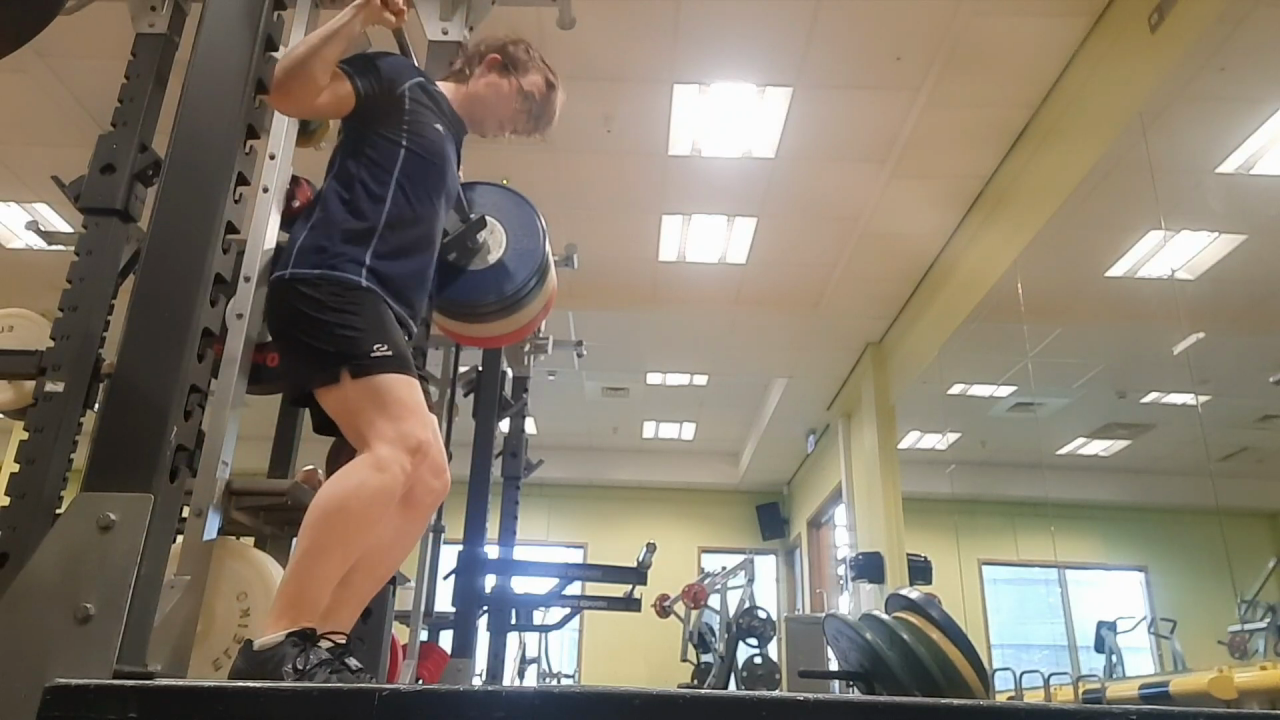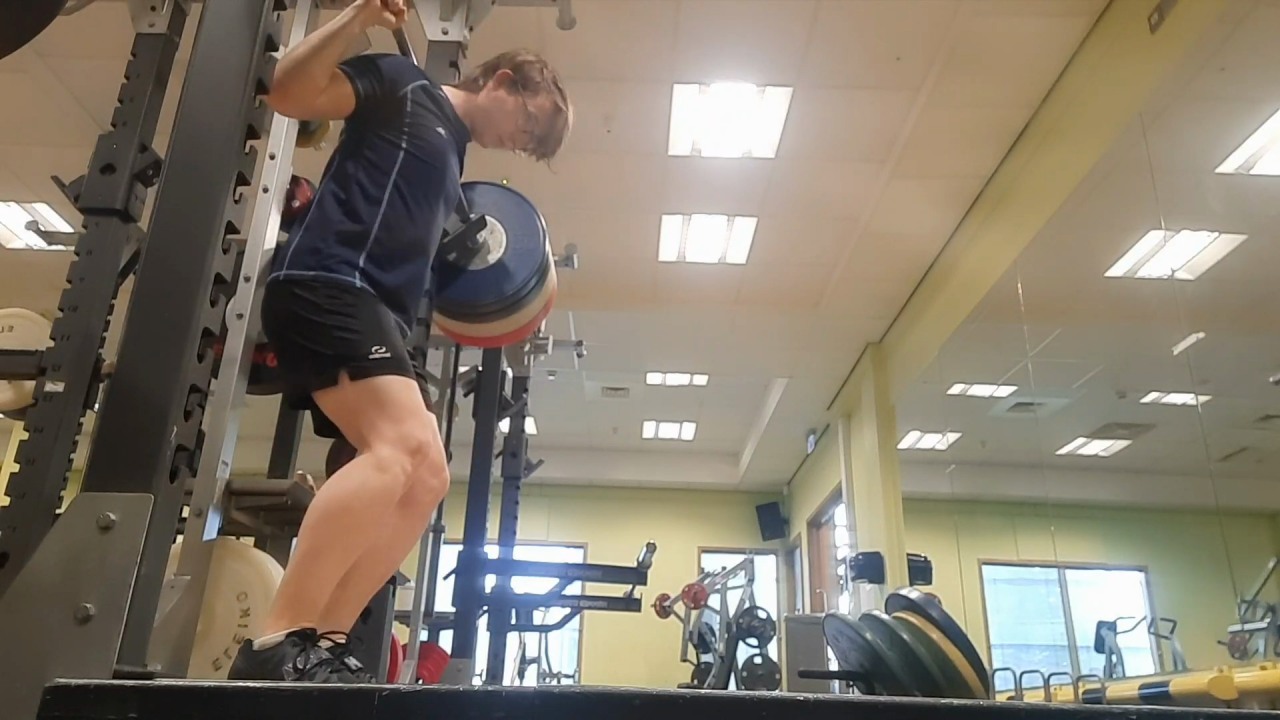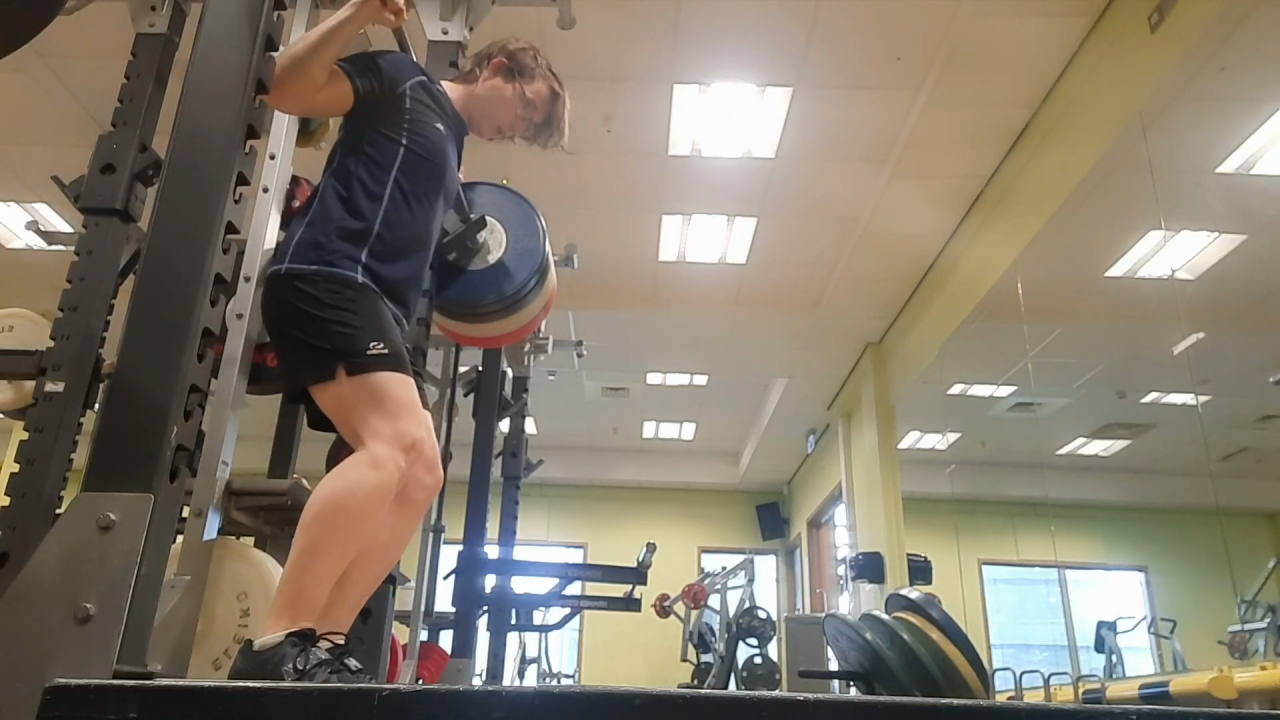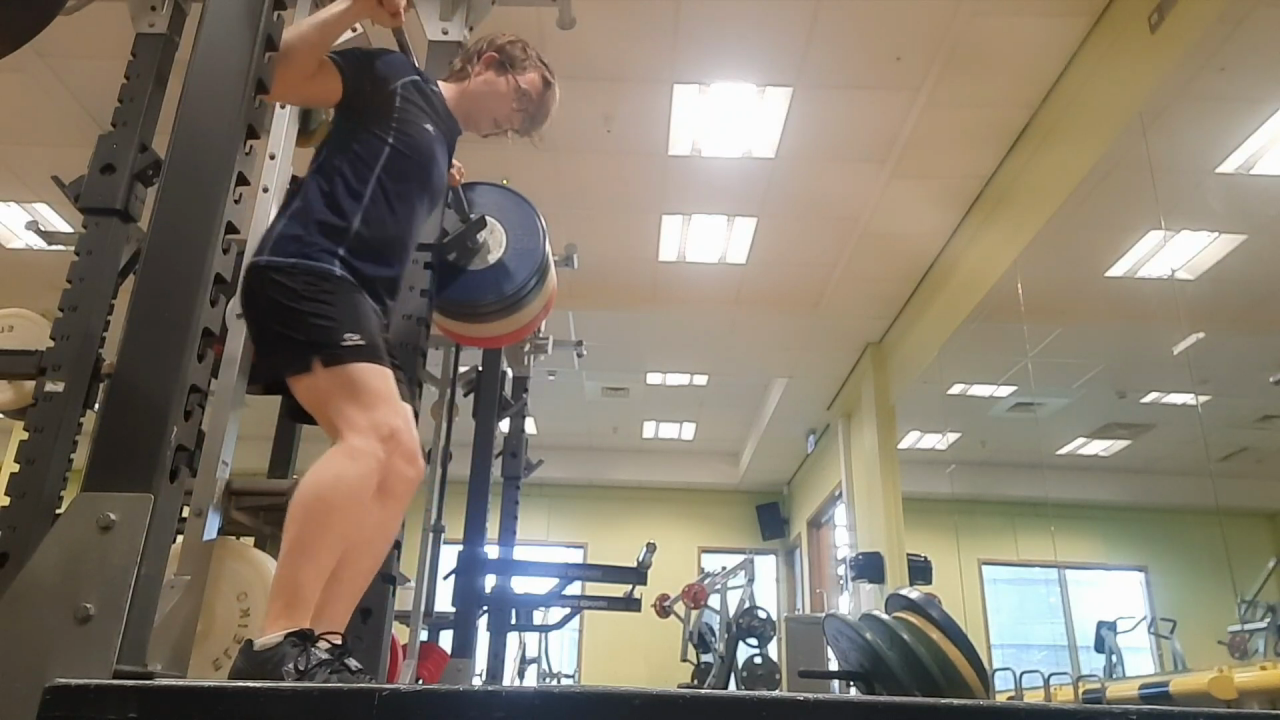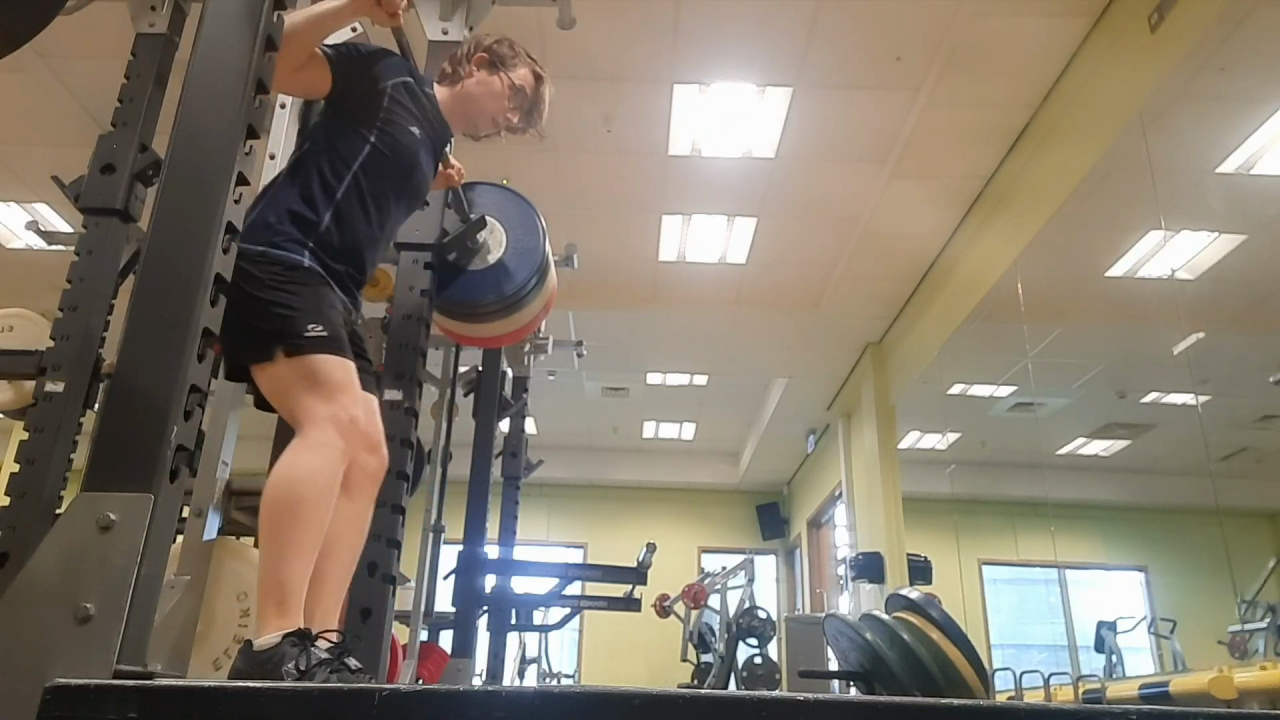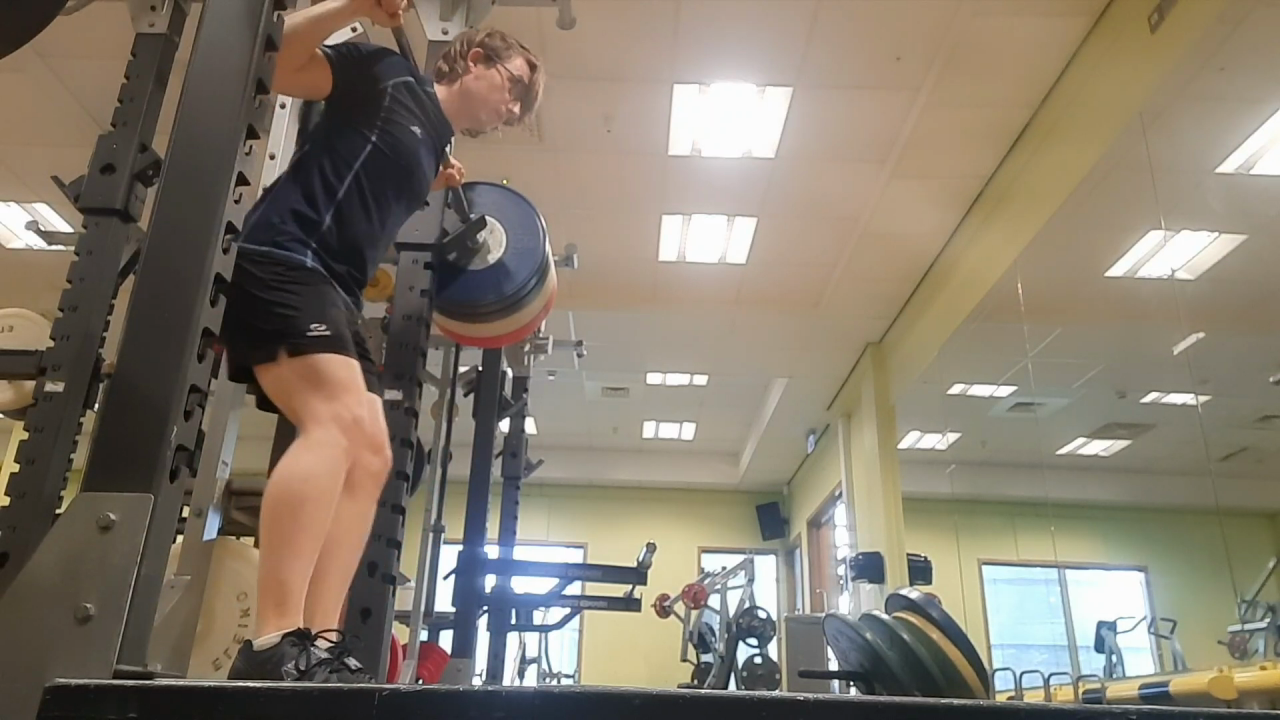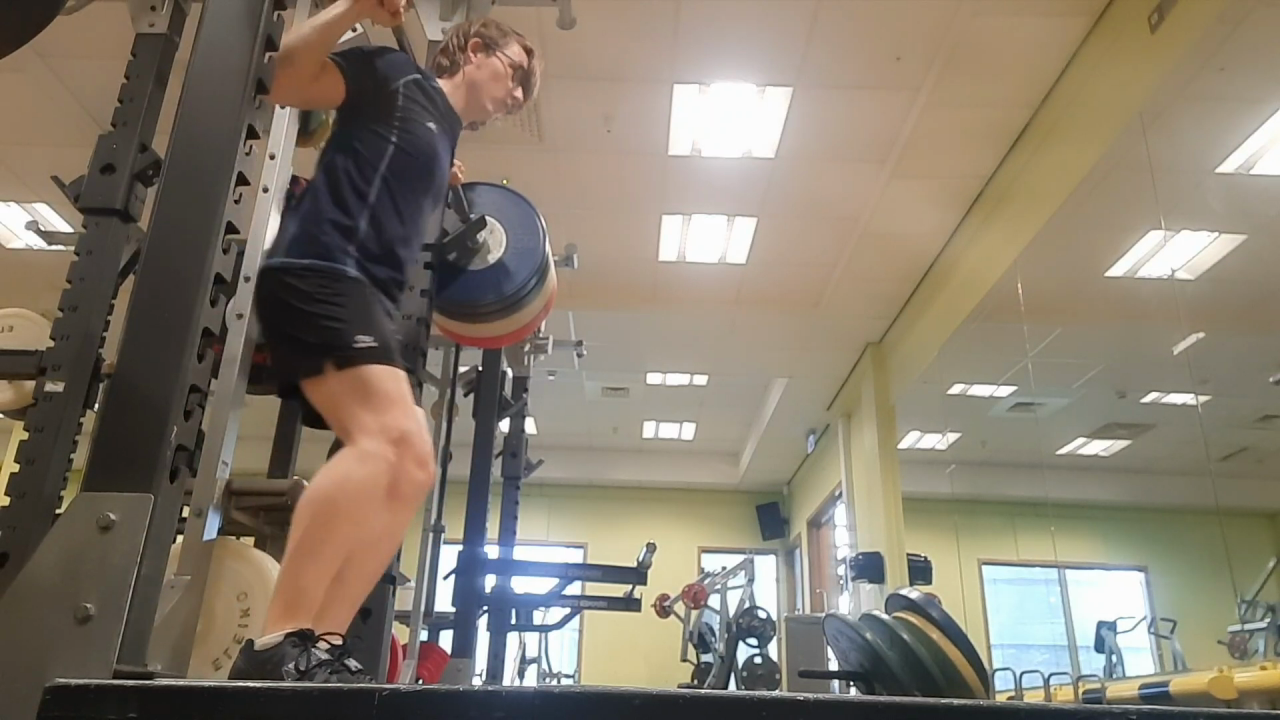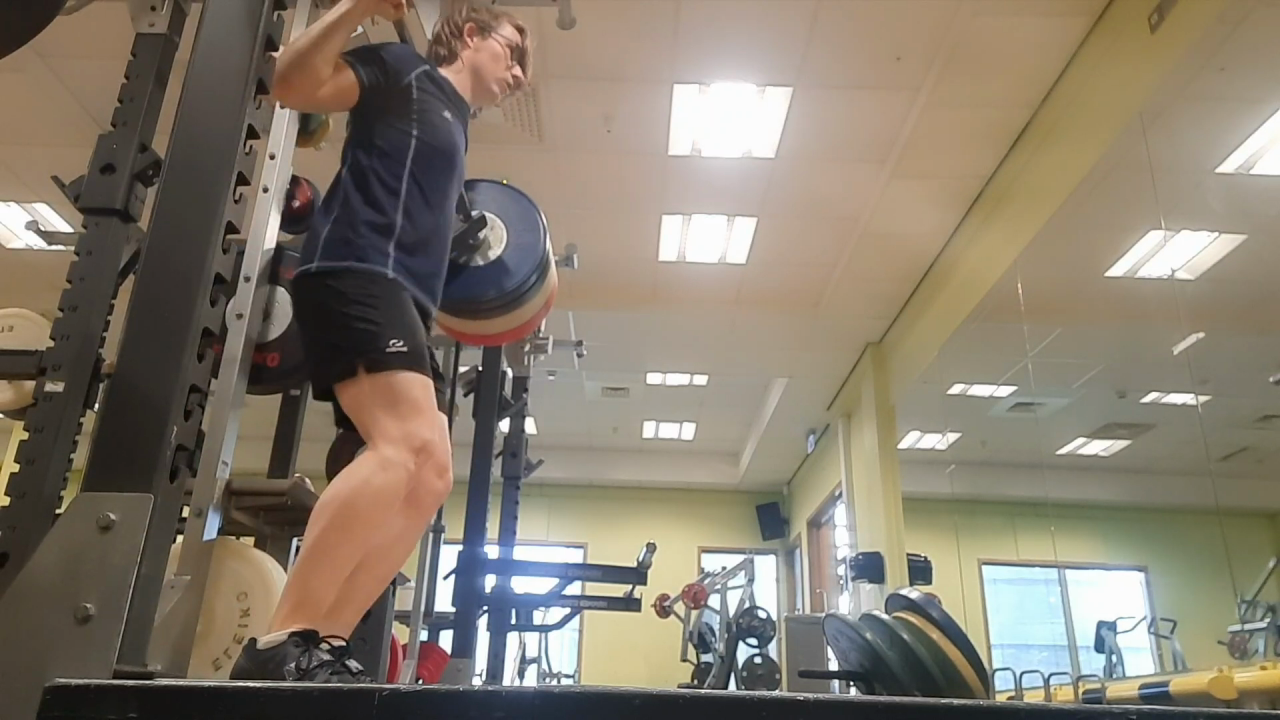
dt=0.2s
person 1, frame 1
left shoulder: (448, 147)
right shoulder: (400, 84)
right elbow: (289, 90)
left wrist: (448, 200)
left hip: (376, 307)
right hip: (332, 283)
left knee: (426, 475)
right knee: (399, 448)
left ankle: (320, 647)
right ankle: (277, 644)
person 1, frame 2
left shoulder: (450, 154)
right shoulder: (402, 85)
right elbow: (287, 91)
left wrist: (453, 210)
left hip: (372, 310)
right hip: (328, 284)
left knee: (424, 476)
right knee: (401, 449)
left ankle: (320, 646)
right ankle: (277, 644)
person 1, frame 3
left shoulder: (449, 146)
right shoulder: (402, 81)
right elbow: (285, 87)
left wrist: (448, 197)
left hip: (370, 302)
right hip: (327, 279)
left knee: (419, 473)
right knee: (396, 445)
left ankle: (320, 646)
right ankle: (278, 644)
person 1, frame 4
left shoulder: (441, 147)
right shoulder: (394, 78)
right elbow: (279, 76)
left wrist: (438, 191)
left hip: (355, 297)
right hip: (305, 270)
left knee: (399, 464)
right knee: (371, 434)
left ankle: (319, 645)
right ankle: (277, 645)
person 1, frame 5
left shoulder: (433, 151)
right shoulder: (386, 77)
right elbow: (272, 64)
left wrist: (432, 187)
left hip: (326, 290)
right hip: (277, 262)
left knee: (364, 459)
right knee: (333, 425)
left ankle: (316, 643)
right ankle: (274, 645)
person 1, frame 6
left shoulder: (433, 147)
right shoulder: (386, 76)
right elbow: (275, 64)
left wrist: (431, 189)
left hip: (323, 285)
right hip: (280, 262)
left knee: (368, 453)
right knee: (341, 425)
left ankle: (315, 645)
right ankle: (274, 643)
person 1, frame 7
left shoulder: (446, 137)
right shoulder: (395, 76)
right elbow: (281, 79)
left wrist: (444, 195)
left hip: (363, 292)
right hip: (321, 275)
left knee: (411, 467)
right knee: (389, 439)
left ankle: (320, 648)
right ankle: (277, 645)
person 1, frame 8
left shoulder: (452, 123)
right shoulder: (404, 74)
right elbow: (292, 83)
left wrist: (455, 197)
left hip: (399, 294)
right hip: (358, 275)
left knee: (430, 474)
right knee: (403, 447)
left ankle: (324, 647)
right ankle: (279, 644)
